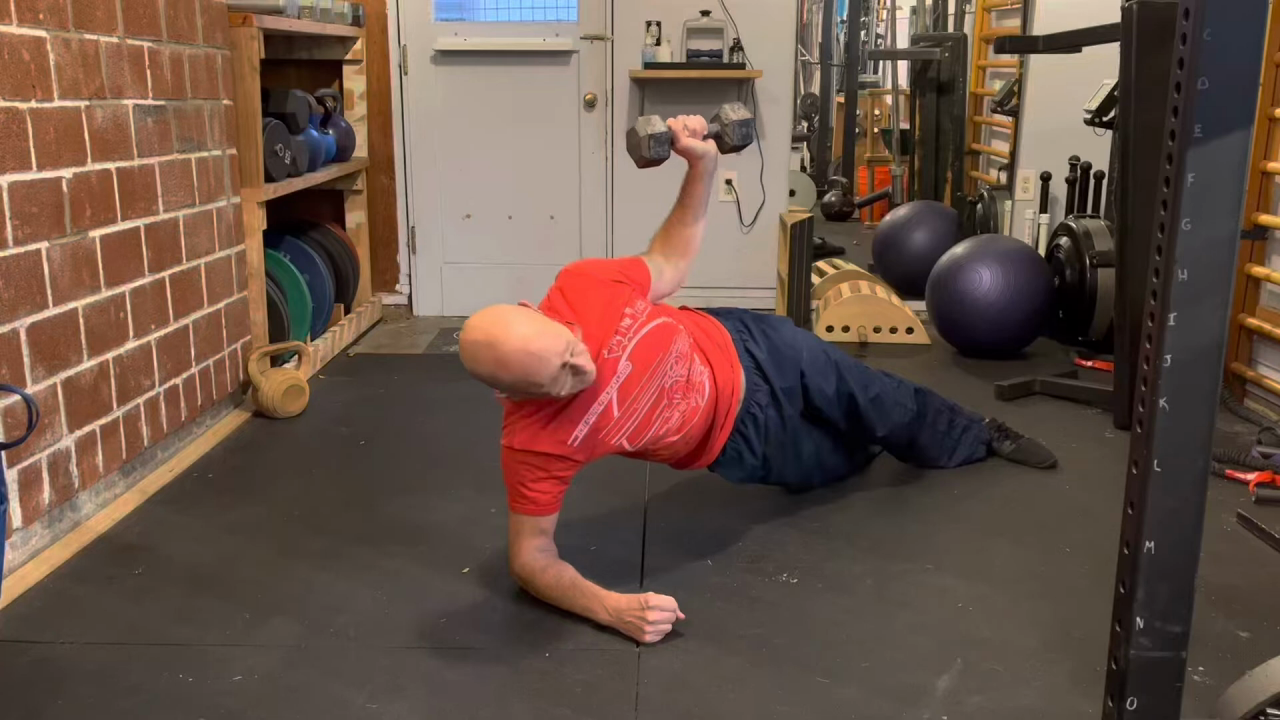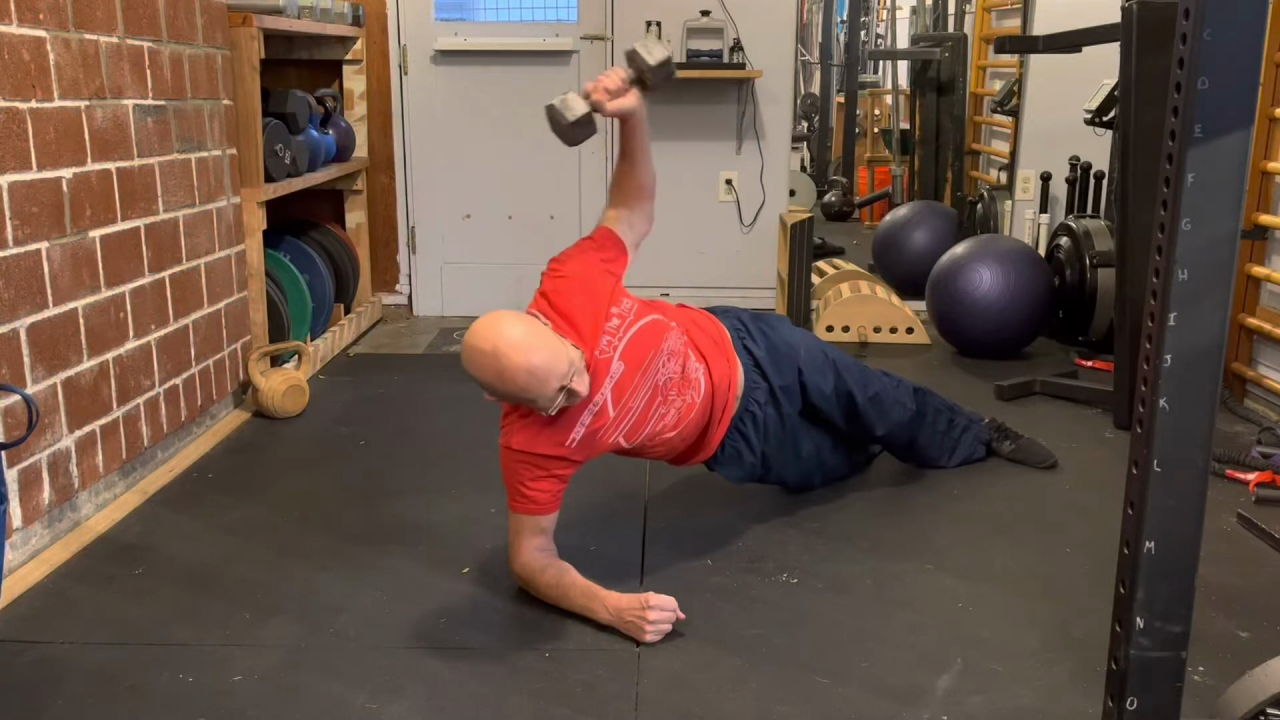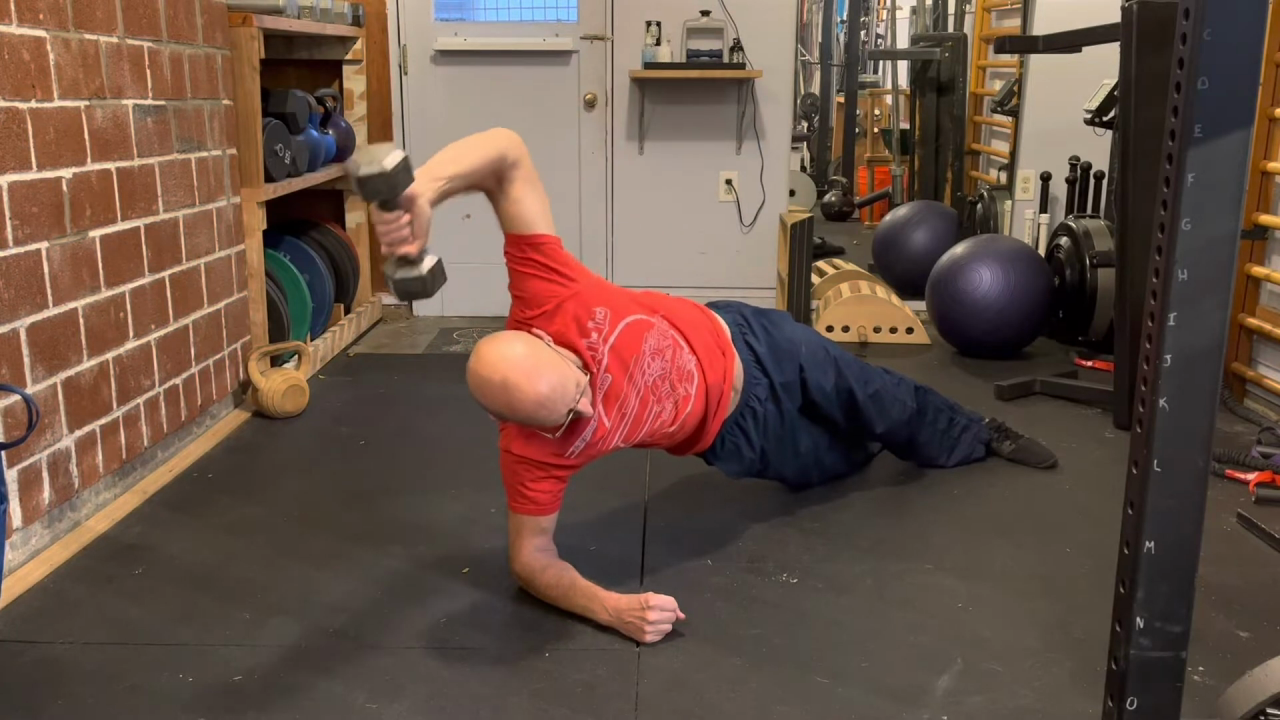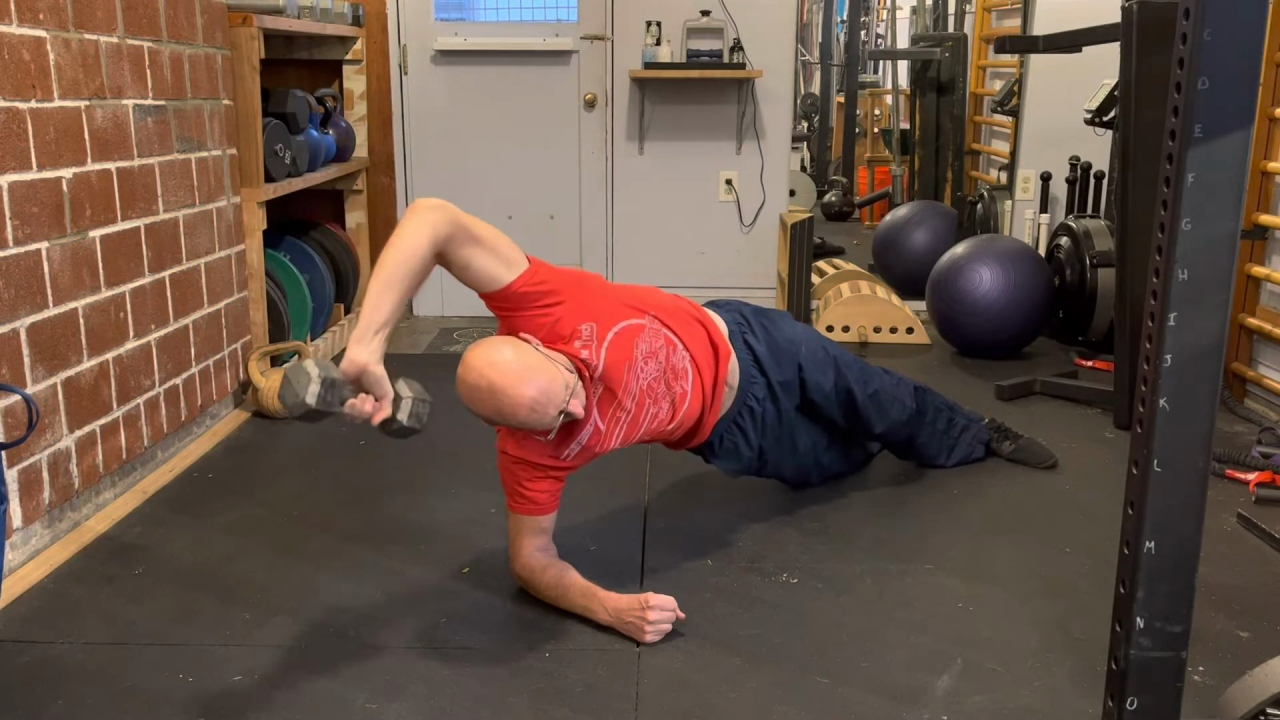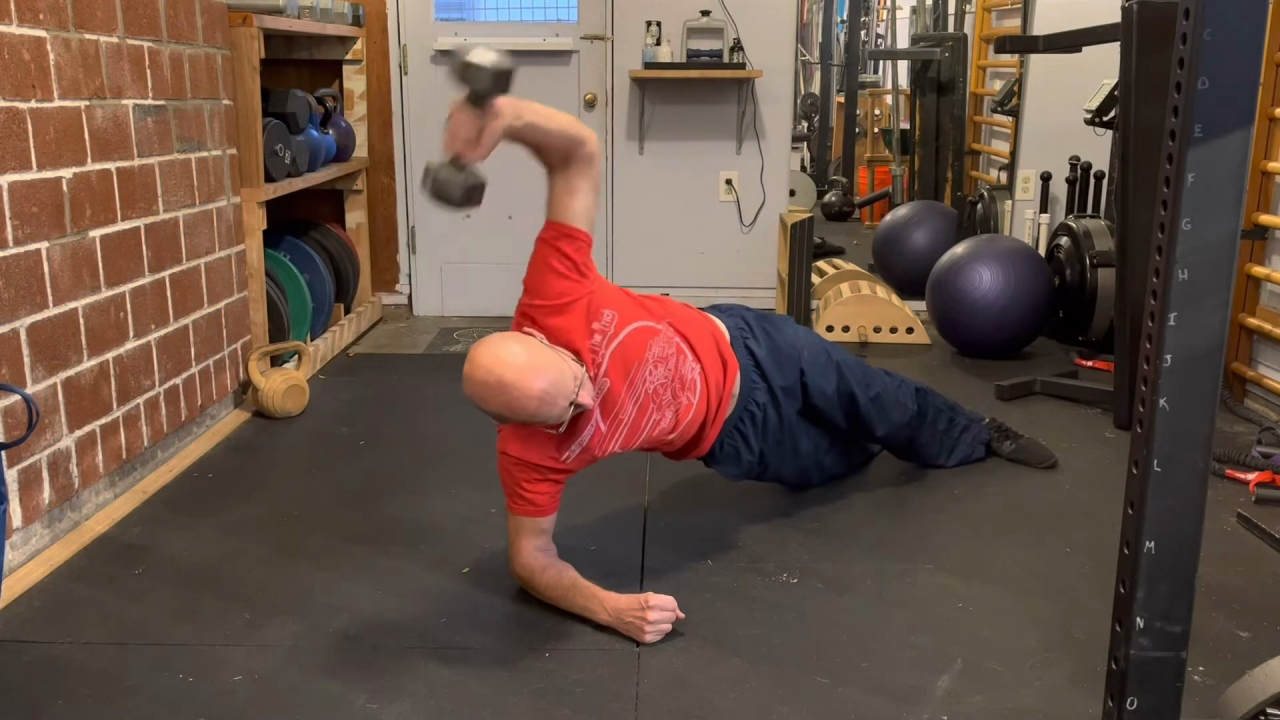
dt=1s
person 1, frame 1
left shoulder: (581, 287)
right shoulder: (533, 442)
left elbow: (670, 265)
right elbow: (530, 556)
left wrist: (703, 164)
right wrist: (612, 609)
left hip: (745, 350)
right hip: (737, 442)
left knee: (887, 406)
right knee: (839, 463)
left ankle: (981, 436)
right ankle: (924, 445)
person 1, frame 2
left shoulder: (568, 286)
right shoulder: (531, 441)
left elbow: (633, 210)
right elbow: (531, 556)
left wrist: (632, 117)
right wrist: (612, 608)
left hip: (743, 347)
right hip: (737, 438)
left knee: (889, 408)
right knee: (838, 462)
left ankle: (980, 434)
right ankle: (925, 444)
person 1, frame 3
left shoulder: (545, 301)
right shoulder: (532, 446)
left elbow: (505, 151)
right elbow: (530, 558)
left wrist: (420, 189)
right wrist: (611, 608)
left hip: (746, 344)
right hip: (733, 434)
left knee: (887, 406)
right knee: (834, 462)
left ankle: (979, 436)
right ankle: (919, 443)
person 1, frame 4
left shoulder: (538, 305)
right shoulder: (529, 450)
left elbow: (433, 218)
right elbow: (531, 558)
left wrist: (368, 340)
right wrist: (610, 609)
left hip: (743, 344)
right hip: (729, 433)
left knee: (886, 405)
right knee: (837, 462)
left ankle: (979, 434)
right ankle: (927, 450)
person 1, frame 5
left shoulder: (553, 307)
right shoulder: (528, 451)
left elbow: (579, 155)
right elbow: (531, 560)
left wrist: (505, 118)
right wrist: (610, 608)
left hip: (741, 350)
right hip: (730, 441)
left knee: (889, 409)
right knee: (835, 463)
left ankle: (981, 437)
